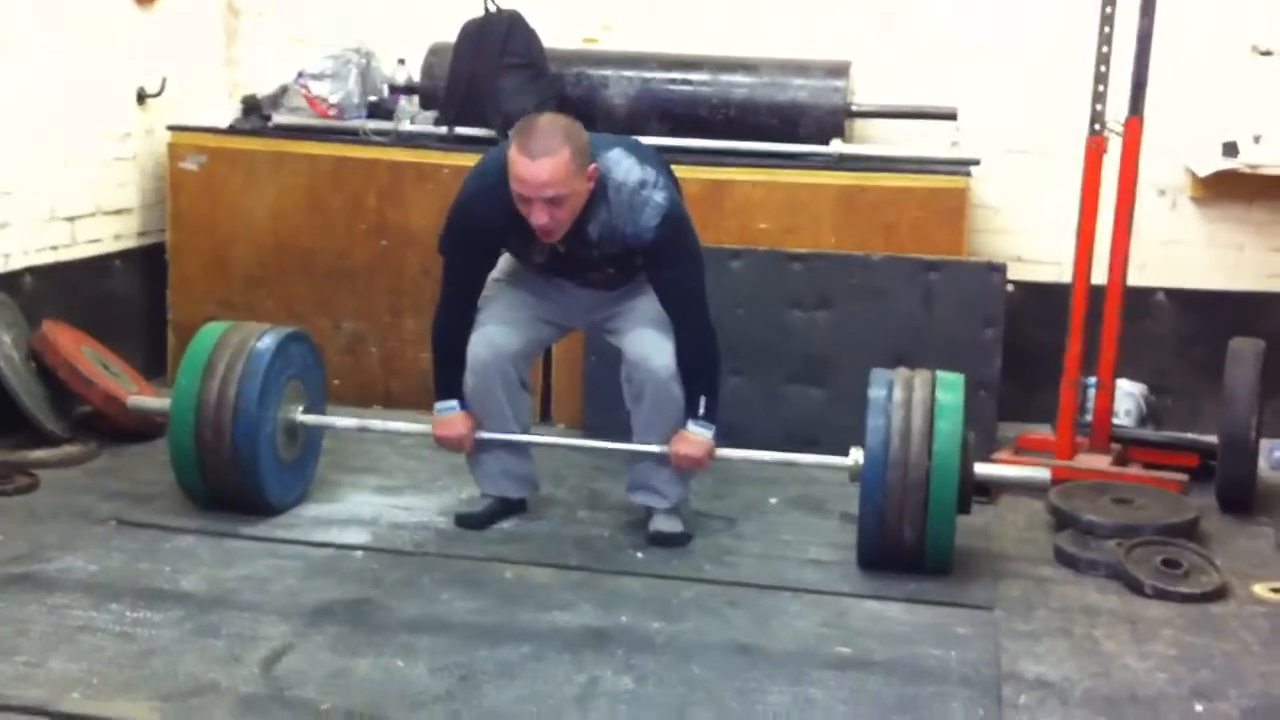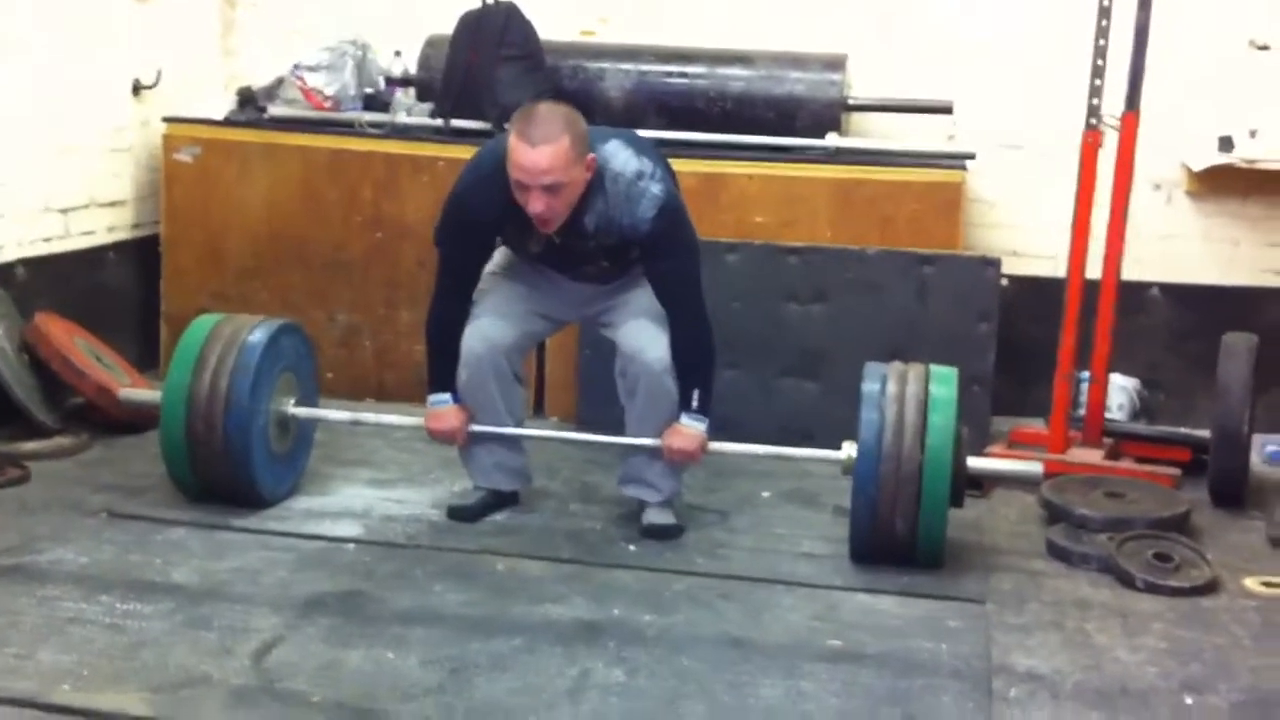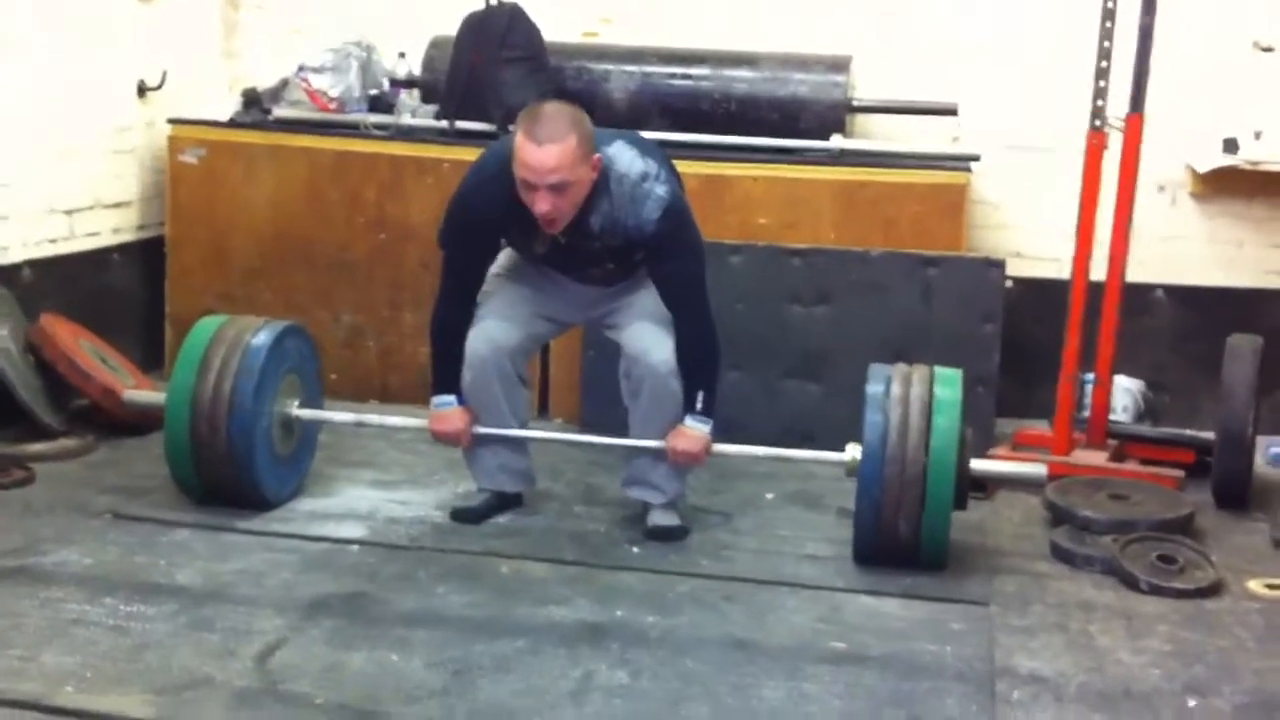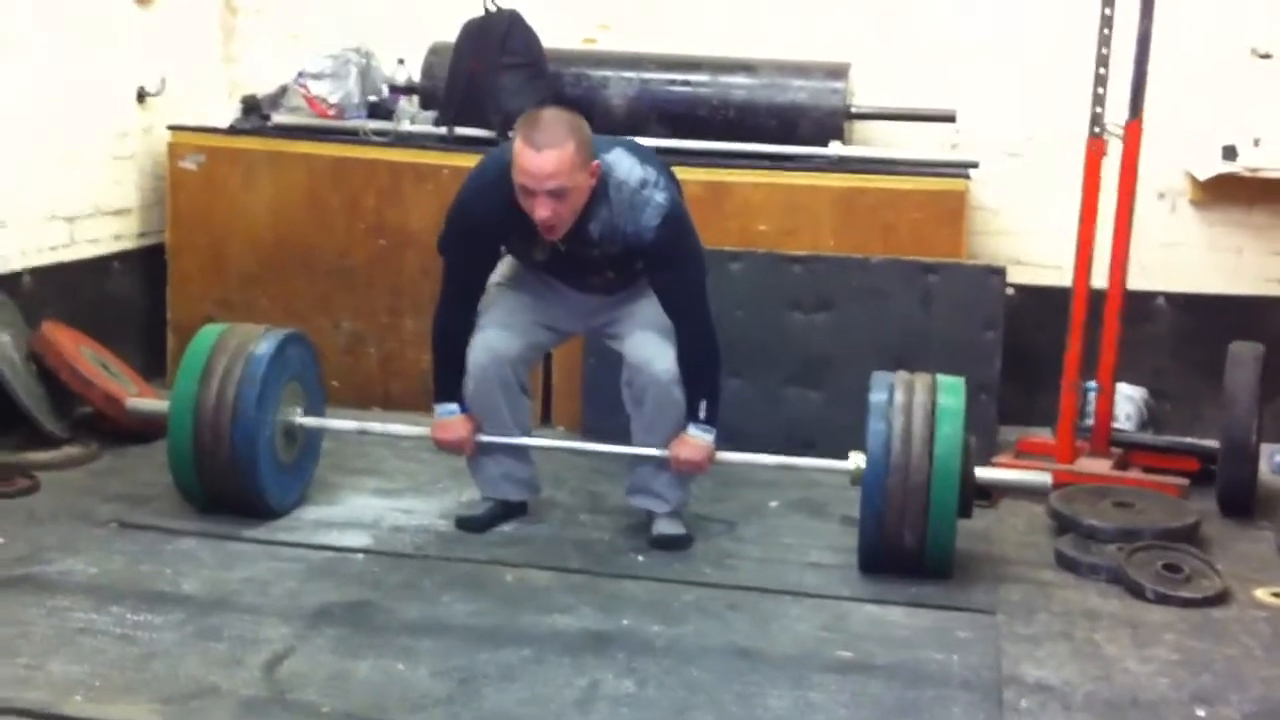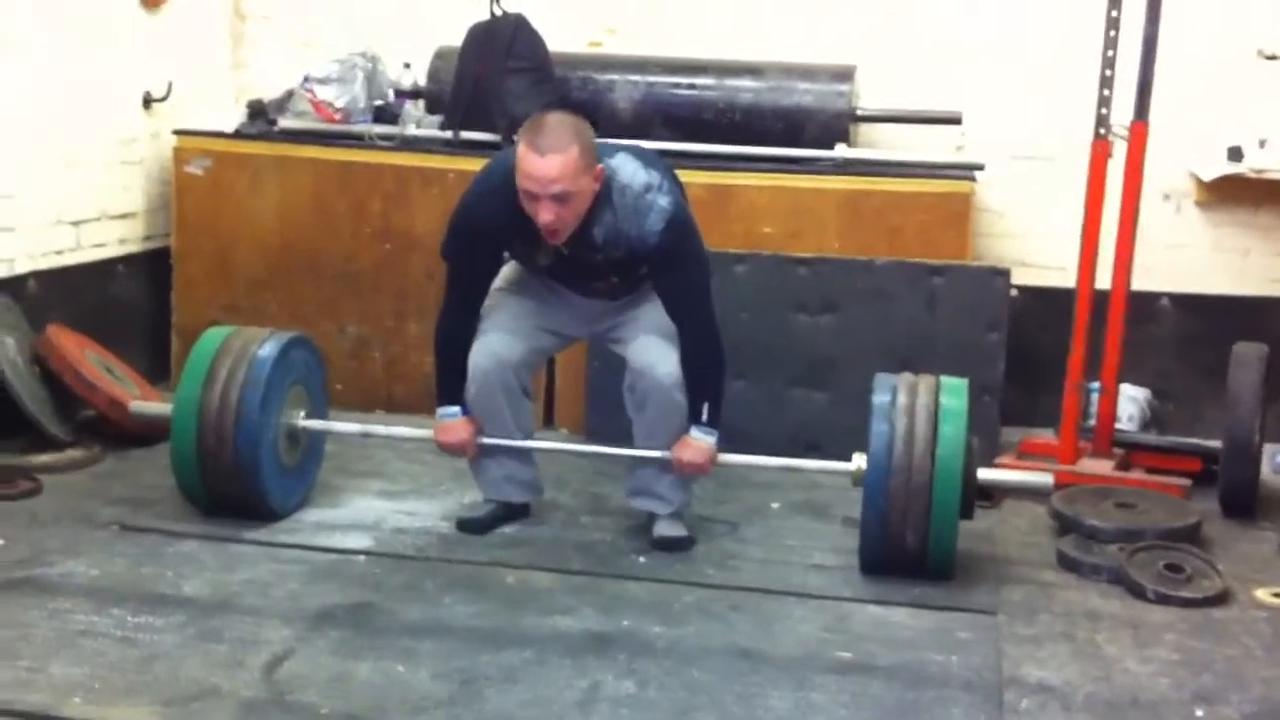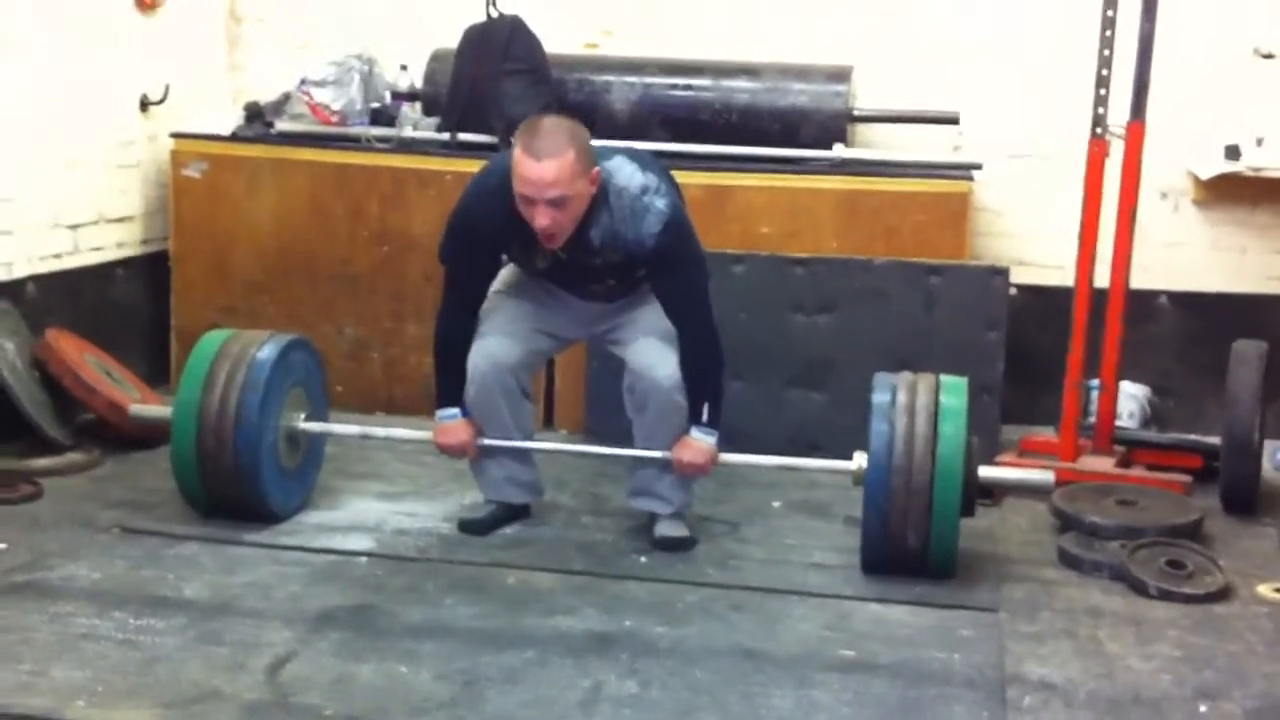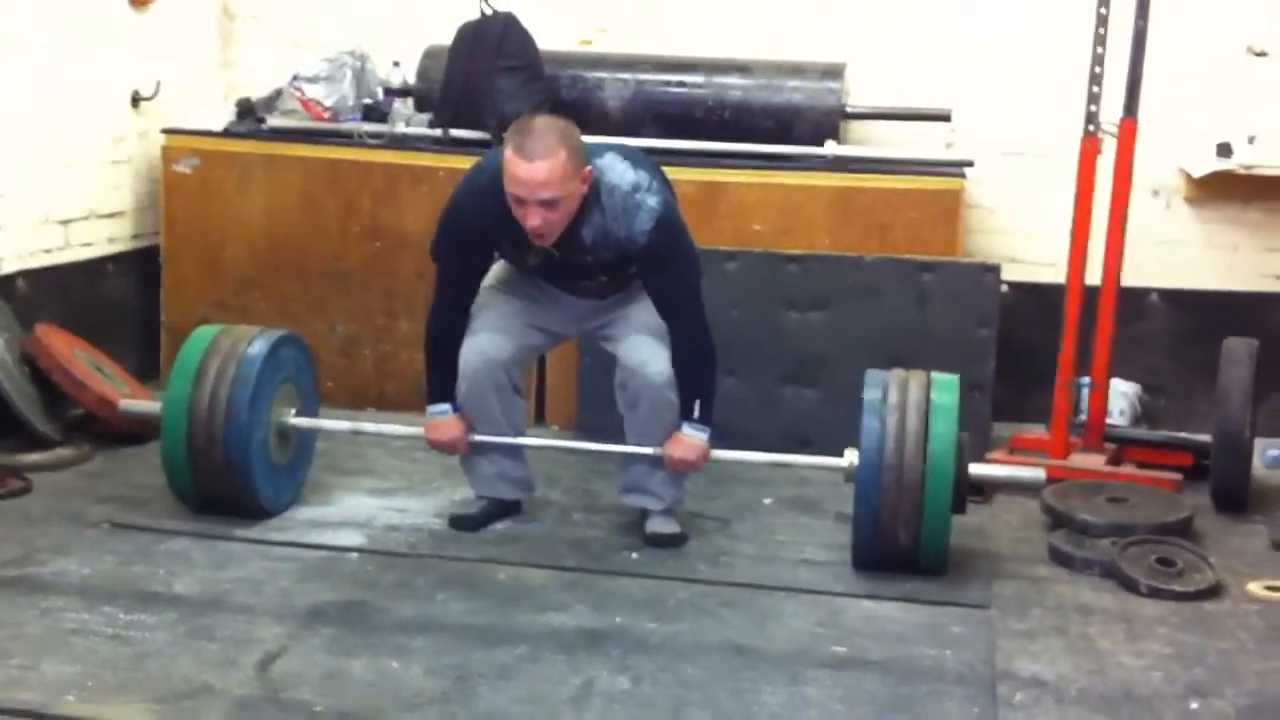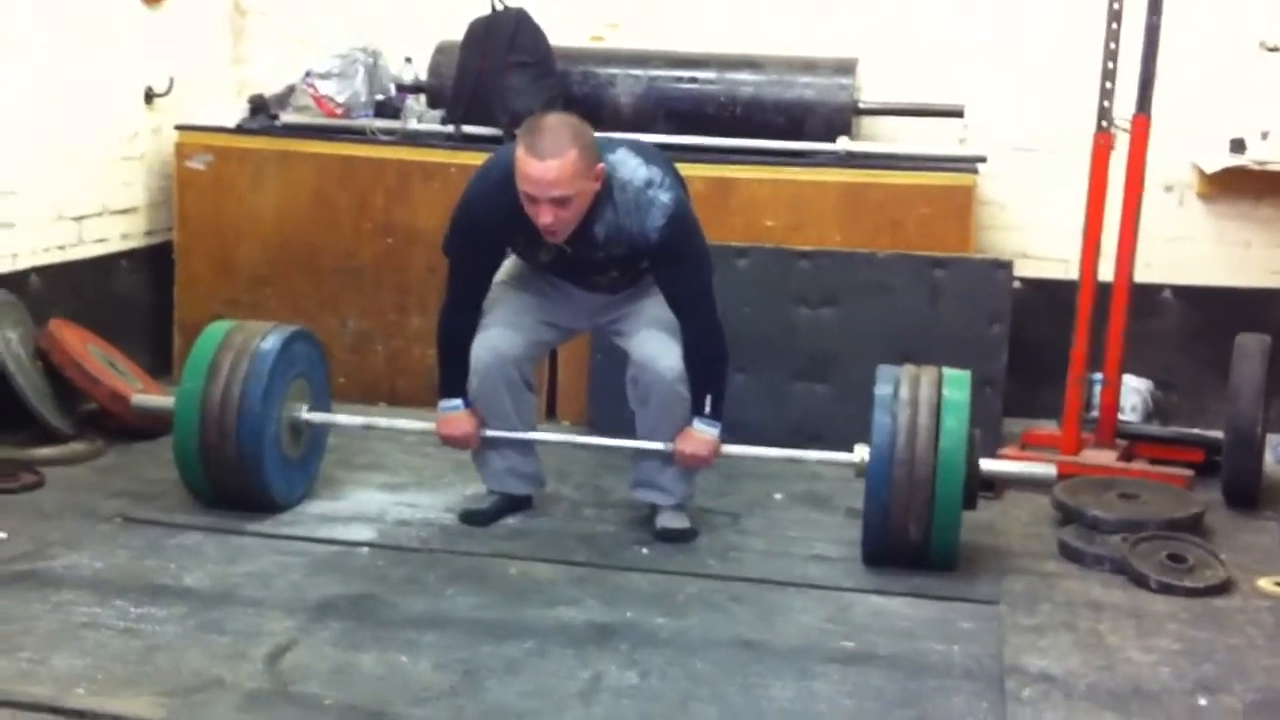
dt=0.1s
person 1, frame 1
left shoulder: (647, 200)
right shoulder: (484, 191)
left elbow: (692, 315)
right elbow: (456, 300)
left wrist: (699, 422)
right wrist: (449, 402)
left hip: (635, 284)
right hip: (537, 278)
left knee: (659, 363)
right knee: (486, 353)
left ankle: (661, 500)
right ankle: (503, 488)
person 1, frame 2
left shoulder: (644, 192)
right shoulder: (482, 182)
left elbow: (687, 306)
right elbow: (452, 290)
left wrist: (693, 416)
right wrist: (442, 395)
left hip: (631, 276)
right hip: (533, 270)
left knee: (655, 357)
right knee: (479, 346)
left ankle: (654, 494)
right ankle: (496, 481)
person 1, frame 3
left shoulder: (649, 193)
right shoulder: (487, 183)
left elbow: (692, 308)
right elbow: (456, 292)
left wrist: (697, 418)
right wrist: (446, 396)
left hip: (636, 279)
right hip: (537, 272)
left knee: (659, 359)
right knee: (484, 348)
left ankle: (658, 496)
right ankle: (501, 483)
person 1, frame 4
left shoulder: (648, 200)
right shoulder: (486, 190)
left elbow: (692, 316)
right elbow: (457, 299)
left wrist: (701, 427)
right wrist: (448, 406)
left hip: (636, 288)
right hip: (538, 281)
left knee: (661, 368)
right knee: (485, 358)
left ankle: (661, 503)
right ankle: (505, 492)
person 1, frame 5
left shoulder: (652, 204)
right shoulder: (490, 195)
left elbow: (696, 319)
right elbow: (460, 303)
left wrist: (703, 429)
right wrist: (450, 408)
left hip: (640, 292)
right hip: (542, 286)
left knee: (664, 372)
right knee: (487, 363)
left ankle: (663, 505)
right ankle: (507, 493)
person 1, frame 6
left shoulder: (649, 207)
right shoulder: (486, 198)
left elbow: (695, 320)
right elbow: (458, 306)
left wrist: (703, 430)
right wrist: (450, 410)
left hip: (638, 295)
right hip: (540, 289)
left knee: (663, 374)
right knee: (486, 365)
left ankle: (664, 505)
right ankle: (508, 494)
person 1, frame 7
left shoulder: (641, 204)
right shoulder: (478, 195)
left elbow: (687, 317)
right elbow: (450, 303)
left wrist: (695, 426)
right wrist: (441, 405)
left hip: (630, 291)
right hip: (532, 285)
left knee: (655, 371)
right knee: (478, 361)
left ankle: (655, 502)
right ankle: (499, 490)
person 1, frame 8
left shoulder: (654, 200)
right shoulder: (490, 192)
left elbow: (698, 312)
right elbow: (462, 299)
left wrist: (706, 421)
right wrist: (453, 401)
left hip: (642, 286)
right hip: (543, 280)
left knee: (666, 366)
right knee: (490, 356)
left ankle: (665, 496)
right ankle: (510, 484)
